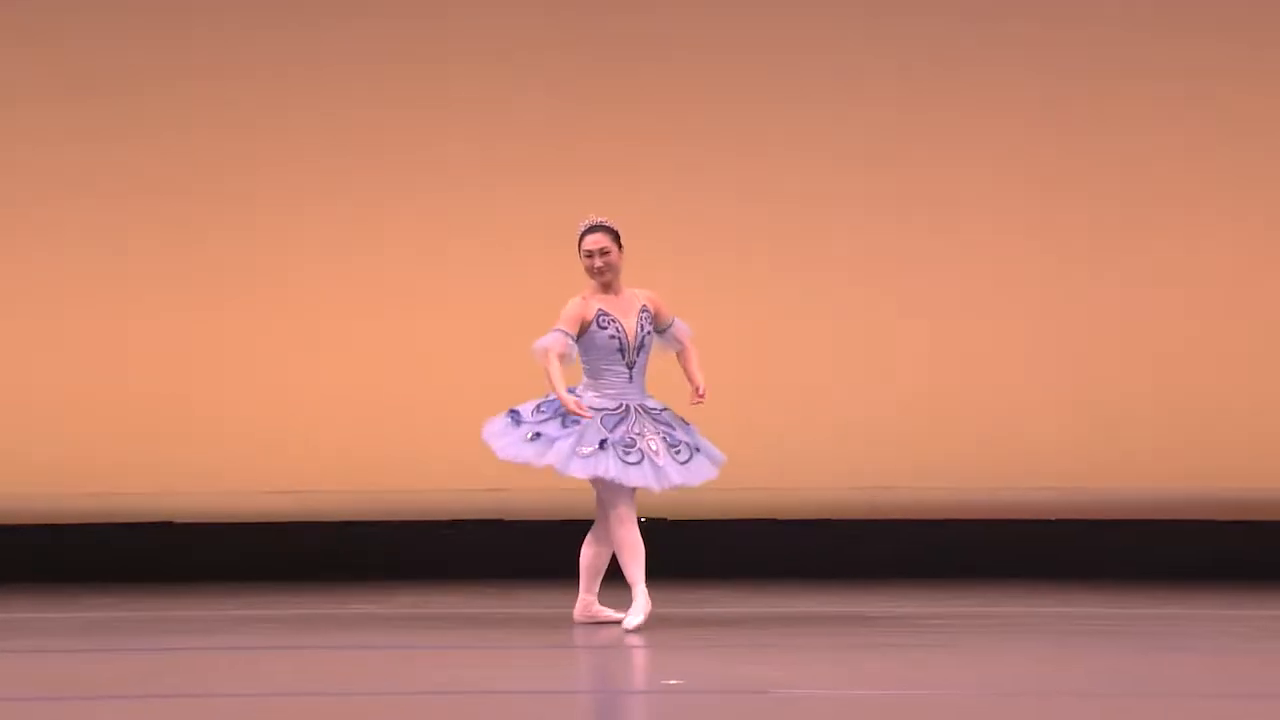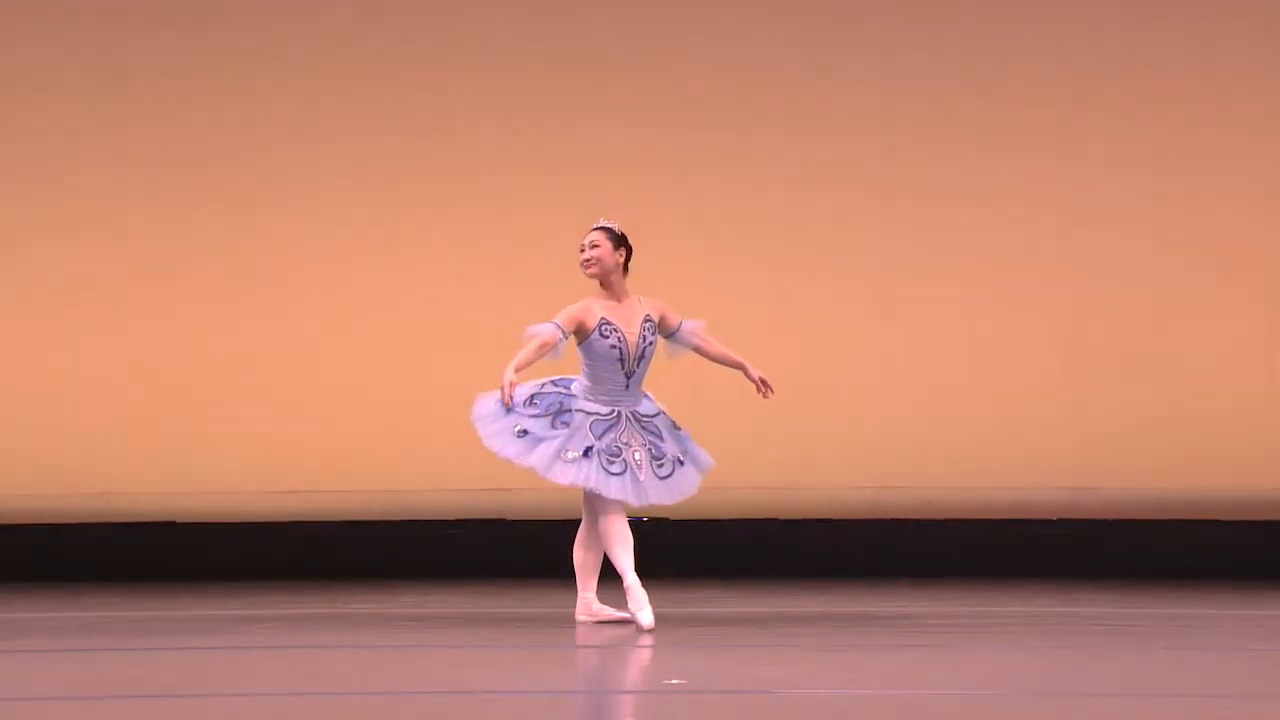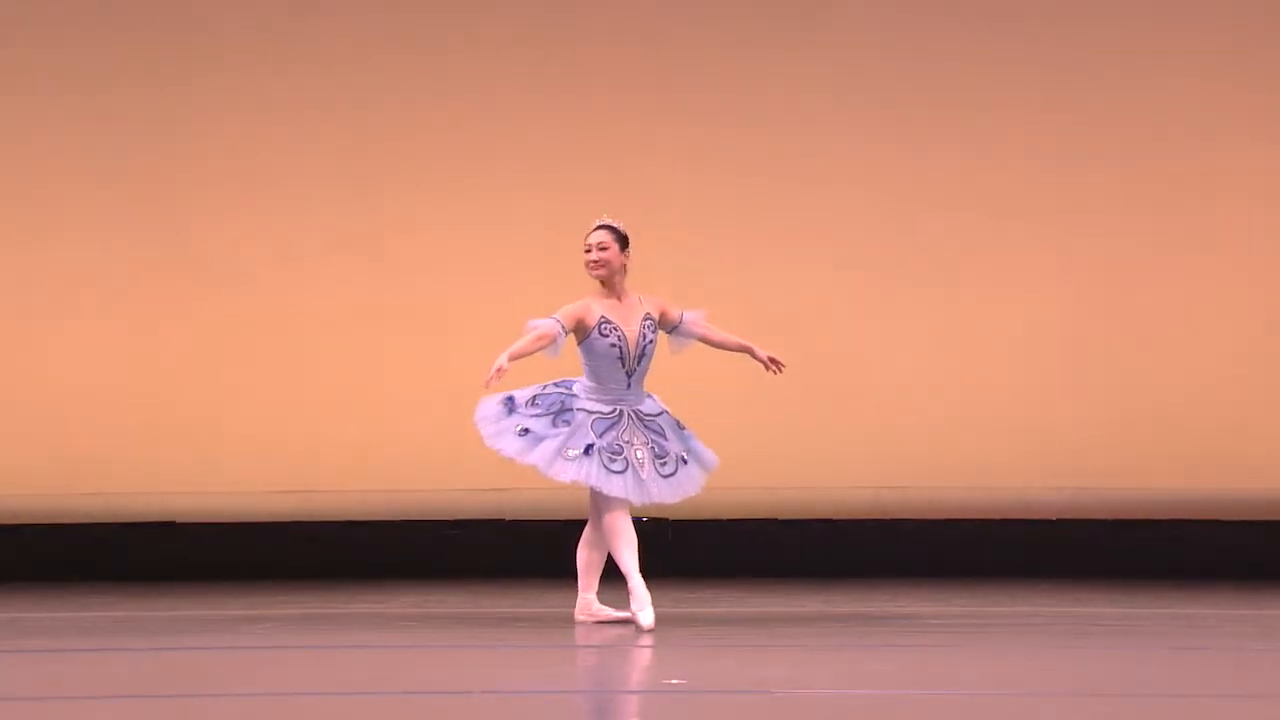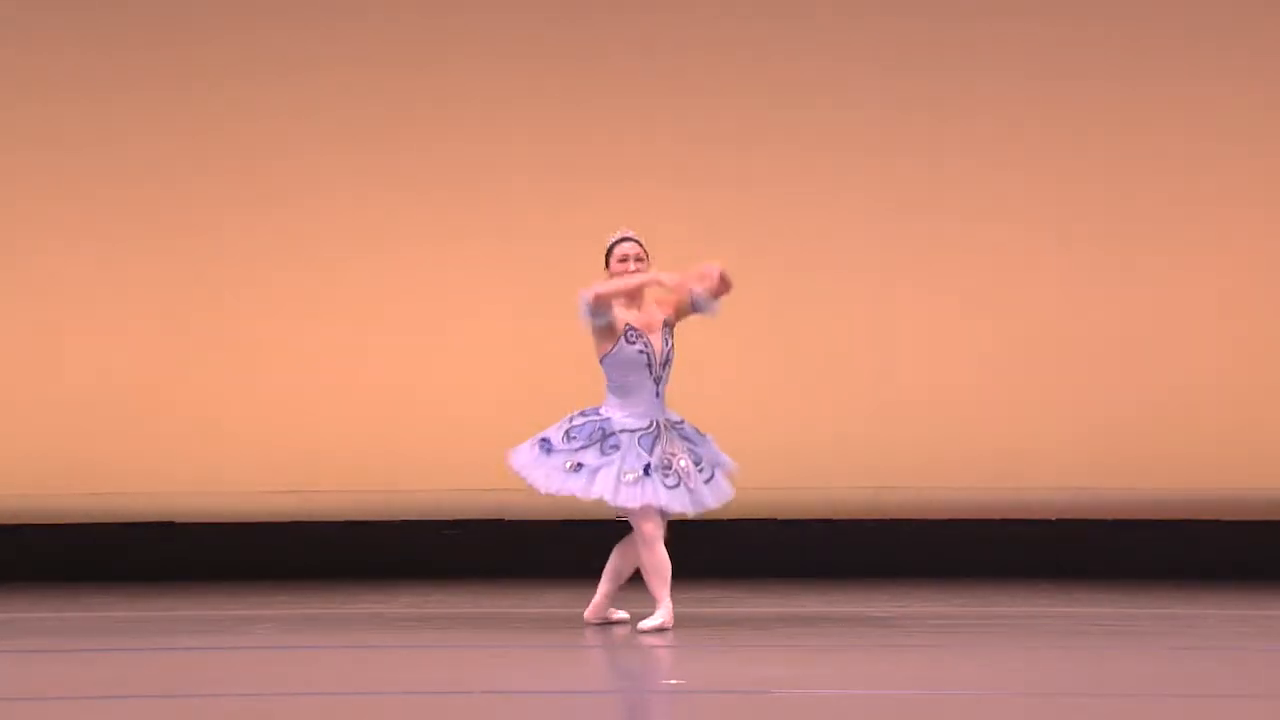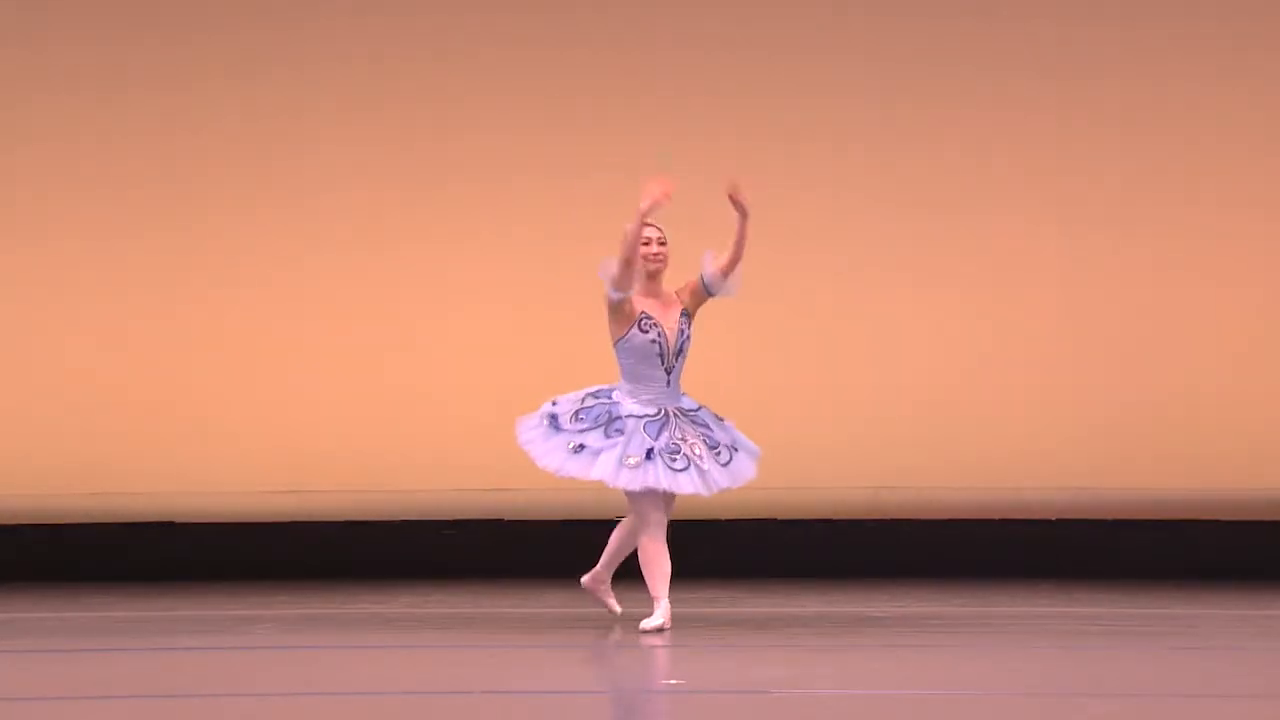
dt=1s
person 1, frame 1
left shoulder: (648, 301)
right shoulder: (580, 307)
left elbow: (681, 340)
right elbow: (551, 353)
left wrist: (696, 378)
right wrist: (562, 394)
left hip: (640, 418)
right hip: (596, 418)
left knee: (612, 515)
right knee: (621, 509)
left ankle: (587, 603)
right ankle: (640, 596)
person 1, frame 2
left shoulder: (653, 309)
right shoulder: (583, 311)
left elbow: (697, 339)
right elbow: (543, 340)
left wrist: (744, 366)
right wrist: (511, 369)
left hip: (632, 419)
right hip: (590, 417)
left knee: (598, 511)
right knee: (608, 507)
left ankle: (587, 601)
person 1, frame 3
left shoulder: (652, 307)
right shoulder: (584, 310)
left elbow: (700, 330)
right elbow: (544, 333)
left wrist: (753, 350)
right wrist: (506, 356)
left hip: (635, 418)
right hip: (592, 417)
left knee: (604, 513)
right knee: (613, 508)
left ankle: (587, 602)
right ankle: (637, 586)
person 1, frame 4
left shoulder: (667, 308)
right shoulder: (607, 316)
left elbow: (718, 289)
right elbow: (596, 294)
left wrist: (715, 275)
right wrist: (655, 278)
left hip: (660, 433)
right hip: (618, 434)
left knee: (649, 528)
right knee: (647, 526)
left ankle: (599, 605)
right ankle: (665, 606)
person 1, frame 5
left shoulder: (684, 301)
right shoulder: (623, 304)
left elbow: (728, 263)
right elbow: (618, 270)
left wrist: (741, 216)
right wrist: (643, 213)
left hip: (673, 419)
right hip: (629, 420)
left knee: (653, 512)
right knee: (651, 516)
left ankle: (598, 577)
right ankle: (661, 605)
